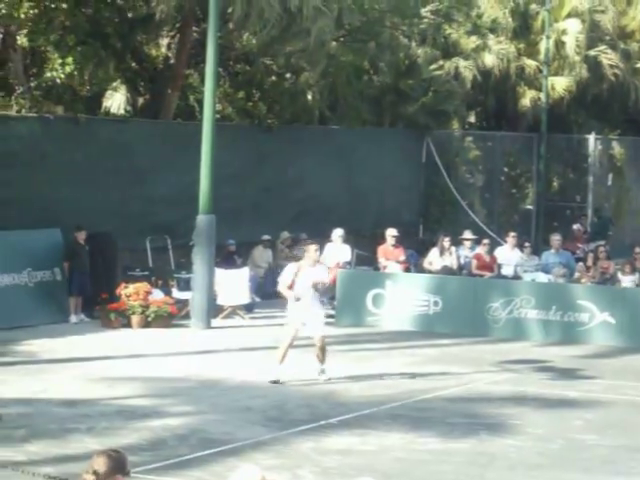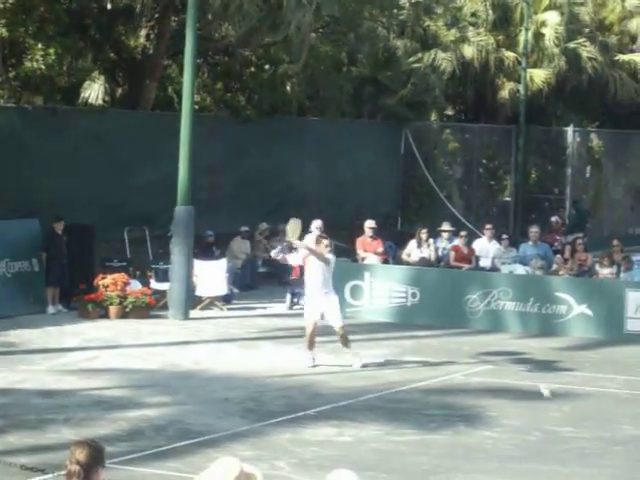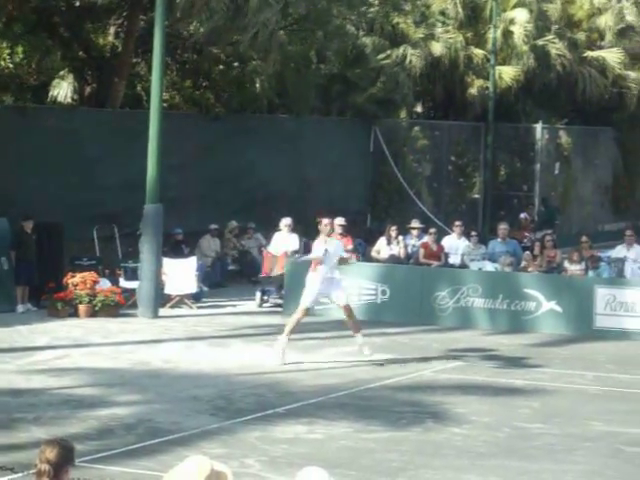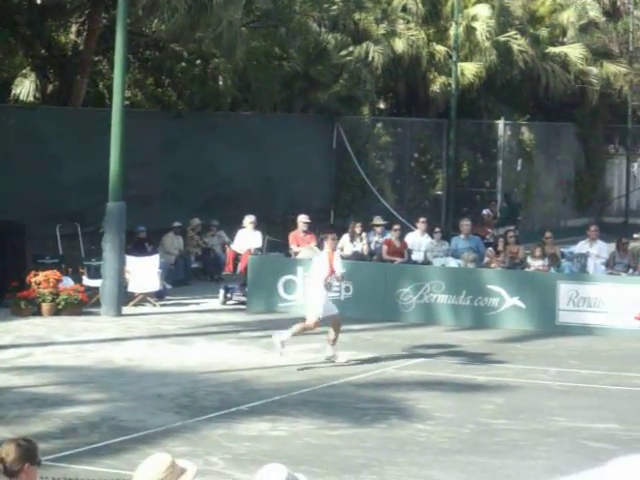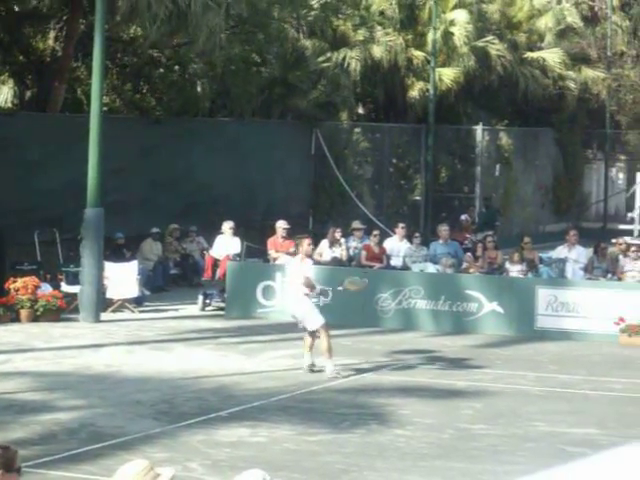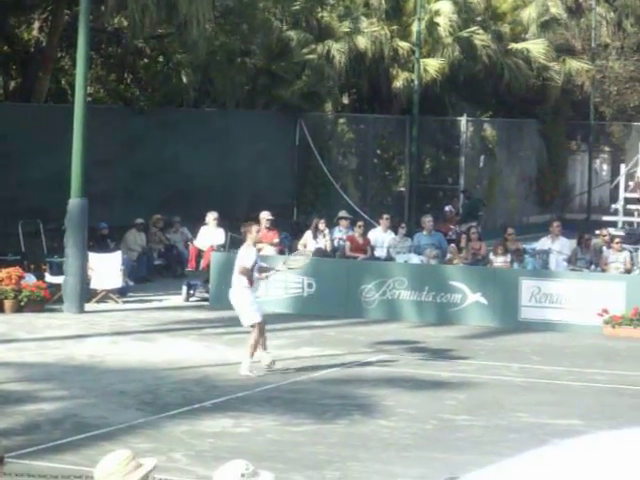
dt=0.4s
person 1, frame 1
left shoulder: (322, 269)
right shoulder: (294, 268)
left elbow: (322, 288)
right elbow: (281, 286)
left wrist: (318, 286)
right wrist: (291, 295)
left hip: (314, 310)
right hip: (296, 309)
left knee: (320, 343)
right knee: (289, 340)
left ankle: (321, 369)
right ankle: (278, 373)
person 1, frame 2
left shoulder: (330, 258)
right shoulder: (306, 255)
left elbow: (323, 258)
left wrist: (307, 247)
left hip: (328, 298)
right hip: (311, 300)
left knee: (340, 331)
right knee: (310, 331)
left ankle: (353, 355)
right ankle: (310, 356)
person 1, frame 3
left shoulder: (337, 243)
right shoulder: (319, 243)
left elbow: (343, 259)
right elbow: (316, 259)
left wrist: (344, 257)
left hip: (332, 280)
right hip: (317, 282)
left knee: (348, 310)
right knee: (302, 312)
left ankle: (359, 340)
right ankle: (283, 340)
person 1, frame 4
left shoulder: (318, 256)
right shoulder: (334, 254)
right elbow: (340, 277)
right wrist: (336, 278)
left hip: (319, 293)
right hip: (317, 293)
left knee: (337, 321)
right knee: (311, 324)
left ankle: (331, 353)
right ankle: (283, 336)
person 1, frame 5
left shoulder: (291, 263)
right shoulder: (307, 262)
right elbow: (306, 281)
right wrist: (314, 288)
left hip: (291, 302)
right hip: (302, 302)
left knee: (310, 331)
right knee: (324, 333)
left ankle: (308, 361)
right ankle: (330, 368)
person 1, frame 6
left shoulder: (251, 249)
right shoulder: (249, 250)
left elbow: (258, 268)
right elbow: (241, 270)
left wrist: (273, 269)
right wrist: (257, 276)
left hip: (248, 295)
right hip: (243, 294)
left knee: (260, 326)
right knee: (257, 330)
left ankle: (265, 357)
right ankle: (246, 365)
